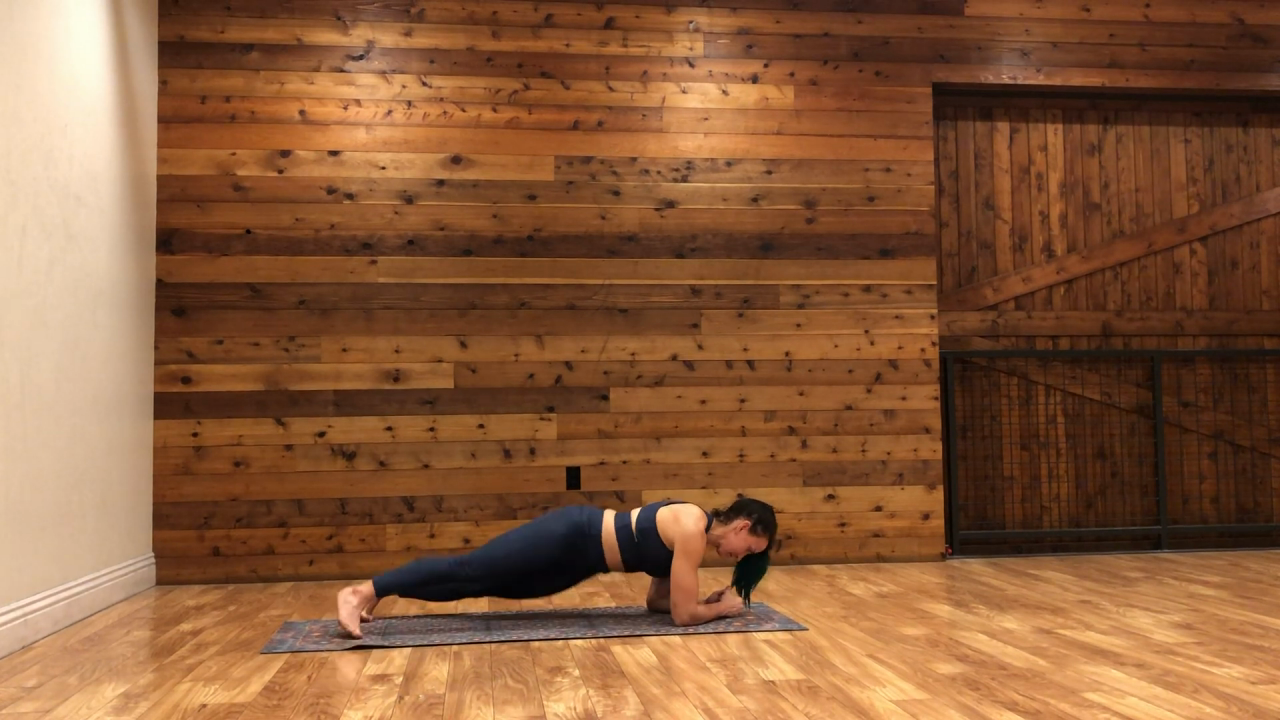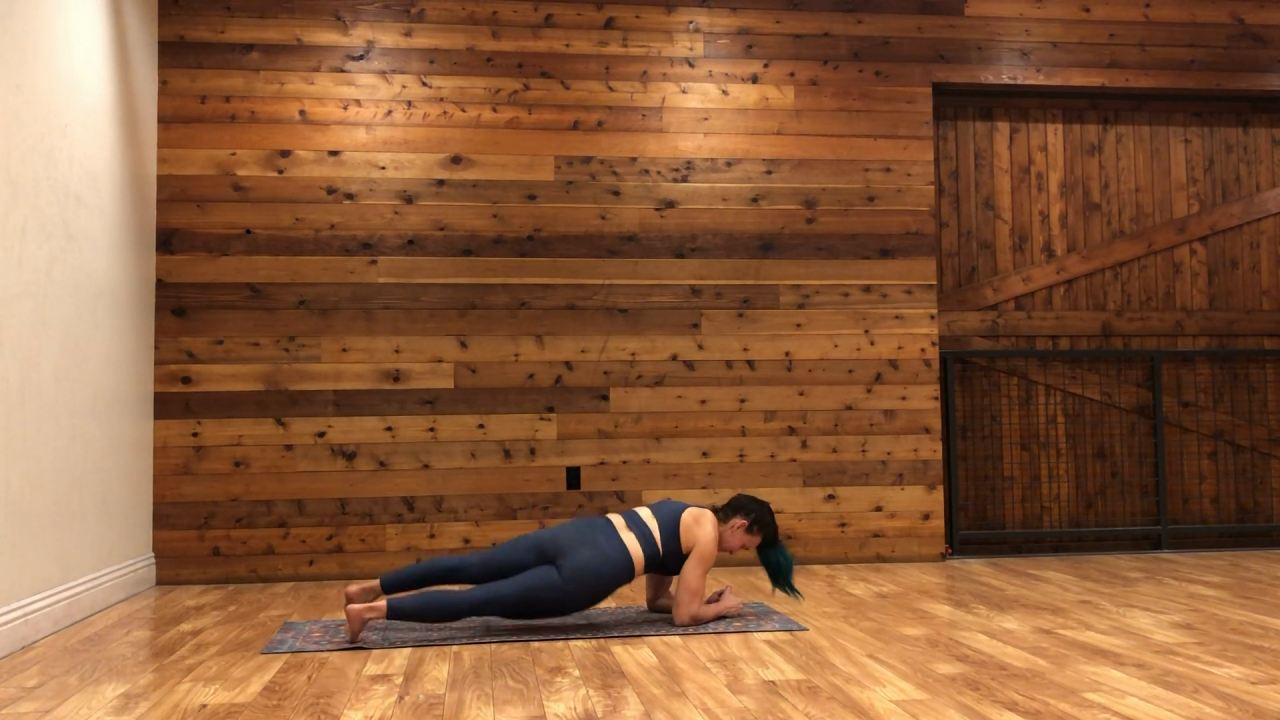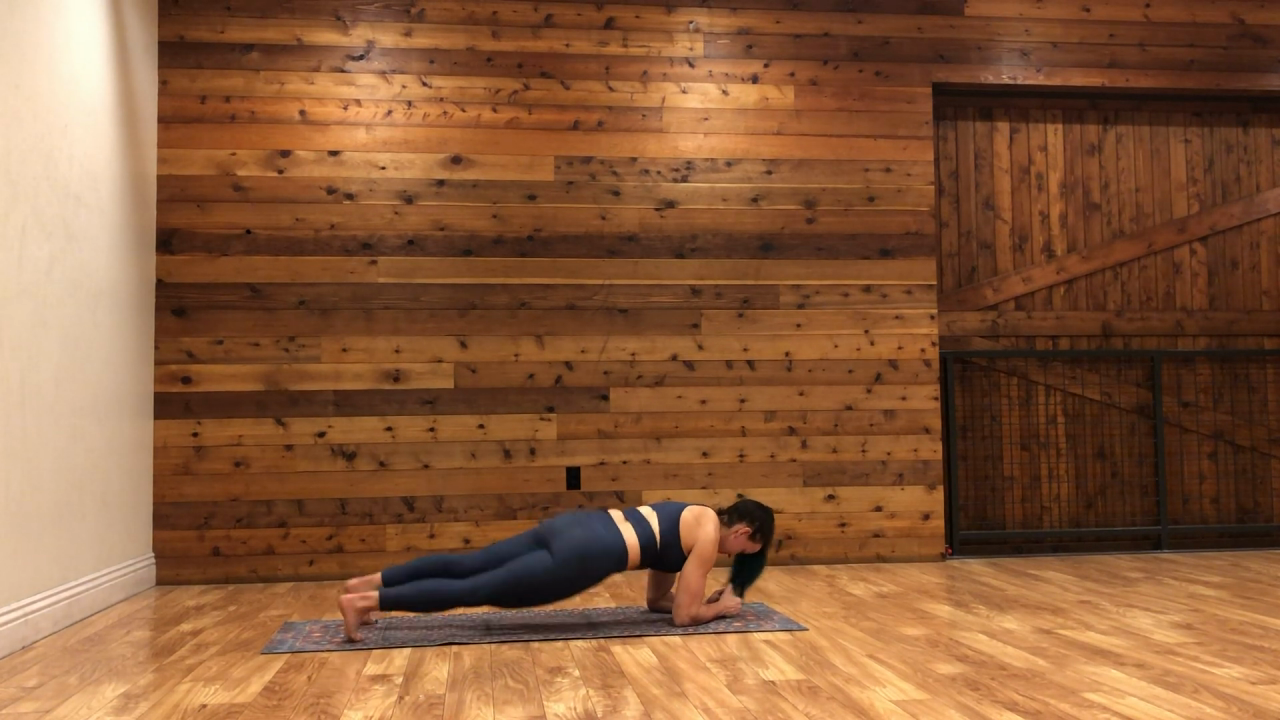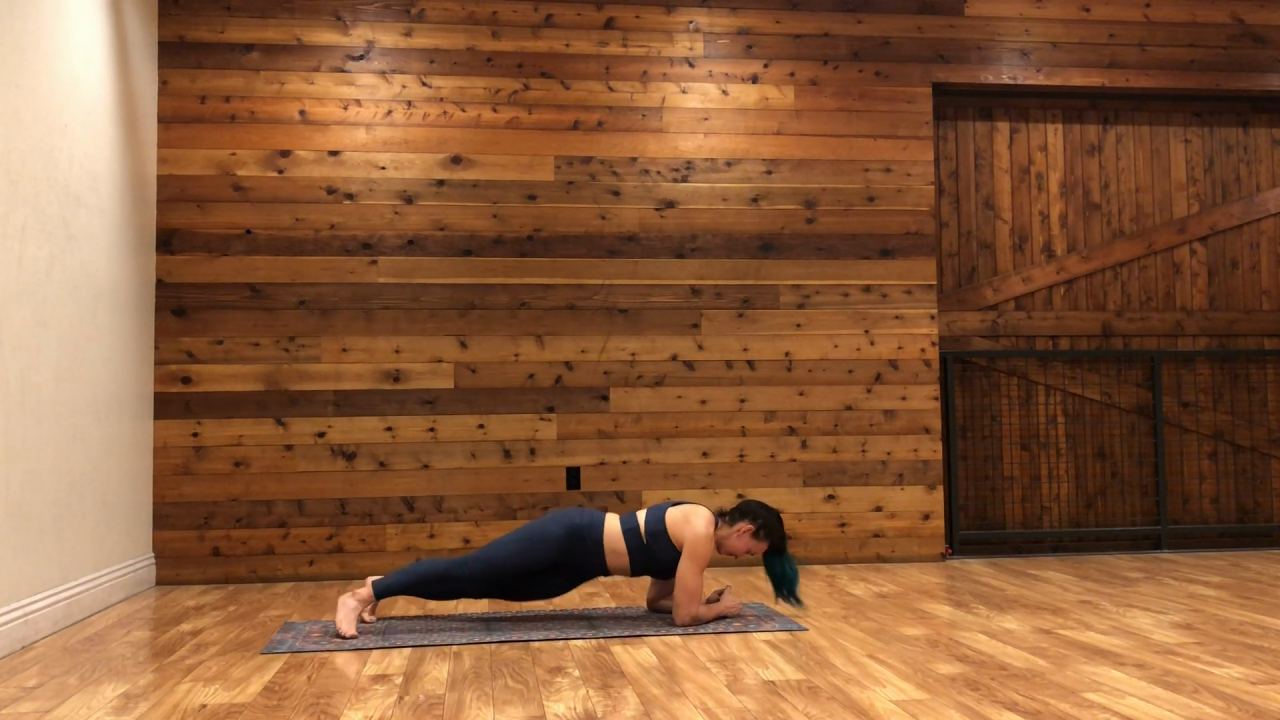
dt=0.5s
person 1, frame 1
left shoulder: (693, 532)
right shoulder: (691, 530)
left elbow: (659, 600)
right elbow: (683, 614)
left wrist: (704, 599)
right wrist: (722, 607)
left hip: (580, 560)
right hip: (569, 534)
left knee: (480, 583)
right knee: (468, 570)
left ankle: (379, 589)
right ankle: (361, 591)
person 1, frame 2
left shoulder: (684, 513)
right shoulder: (709, 534)
left elbow: (657, 597)
right elbow: (684, 615)
left wrist: (704, 598)
right wrist: (722, 606)
left hip: (571, 533)
right hip: (591, 570)
left knee: (466, 569)
right knee: (478, 600)
left ankle: (369, 588)
right ankle: (372, 611)
person 1, frame 3
left shoulder: (689, 518)
right shoulder: (709, 534)
left elbow: (658, 598)
right elbow: (683, 614)
left wrist: (704, 598)
right wrist: (721, 607)
left hip: (572, 526)
right hip: (584, 554)
left knee: (462, 566)
right knee: (471, 591)
left ankle: (368, 582)
right ankle: (363, 601)
person 1, frame 4
left shoulder: (697, 528)
right shoulder: (700, 531)
left elbow: (658, 599)
right elbow: (684, 615)
left wrist: (703, 600)
right wrist: (721, 607)
left hip: (580, 557)
right hip: (568, 536)
left knee: (485, 586)
right knee: (466, 571)
left ankle: (381, 585)
right ankle: (363, 594)
